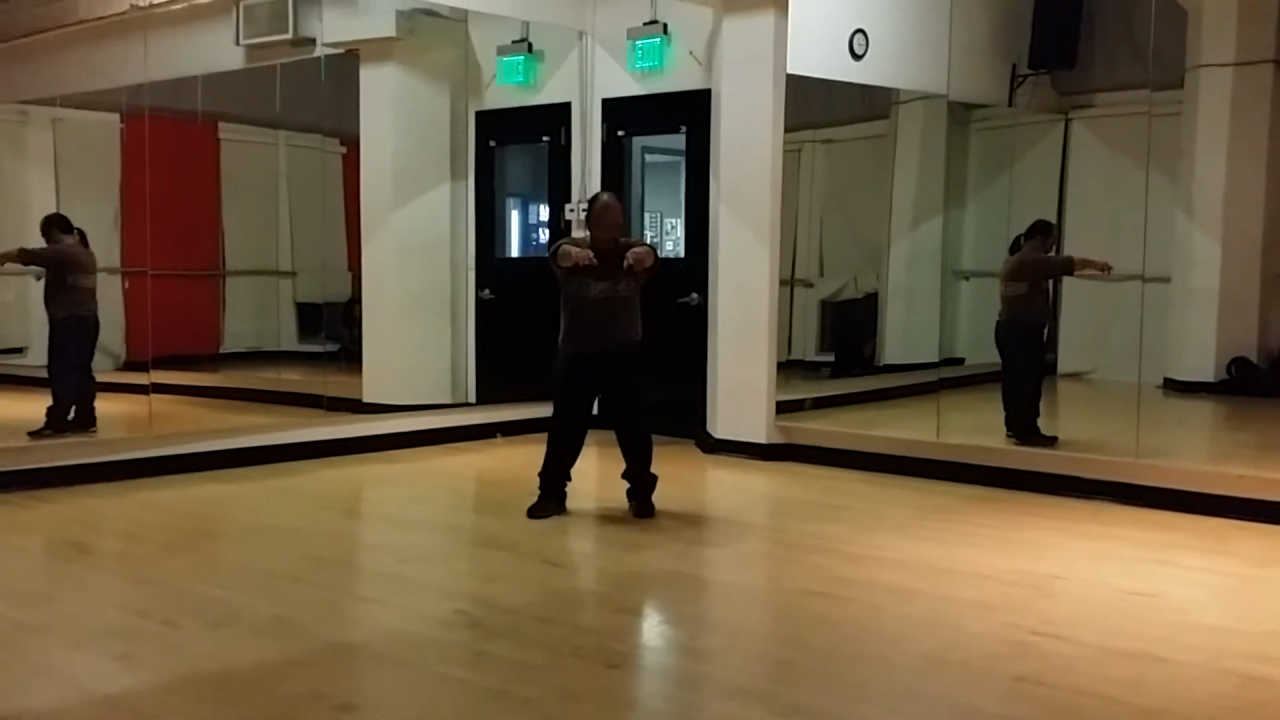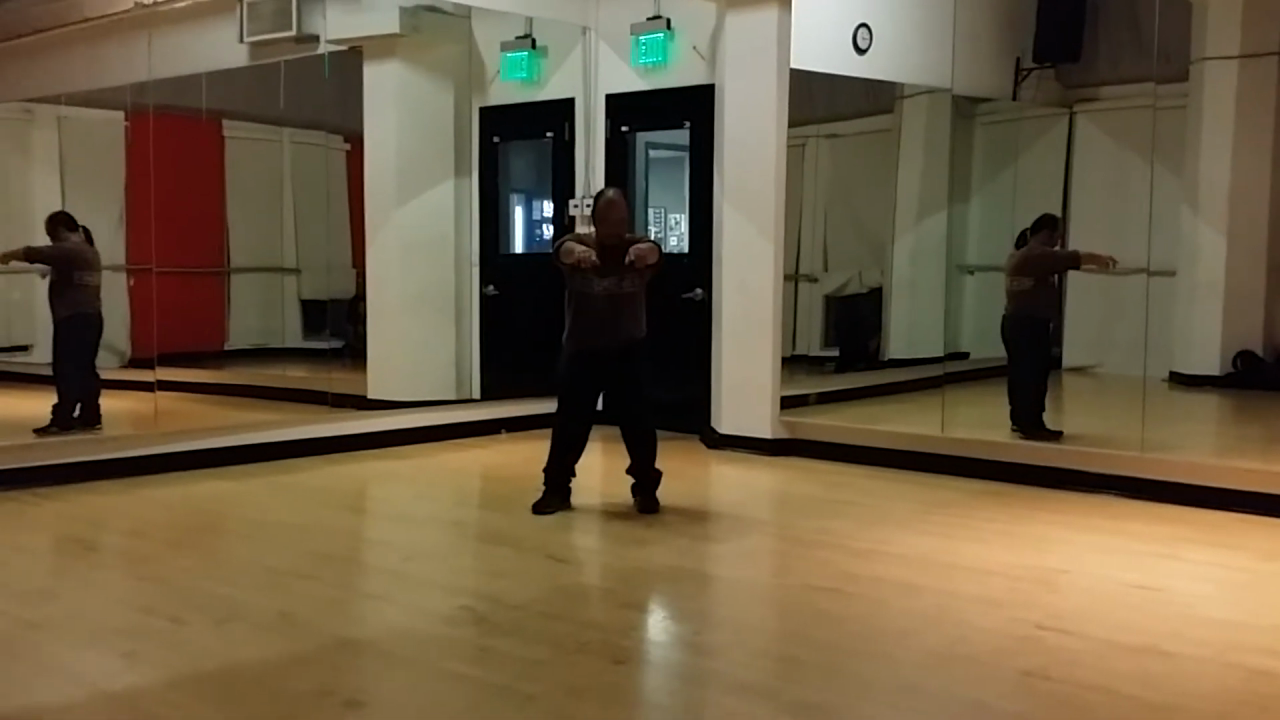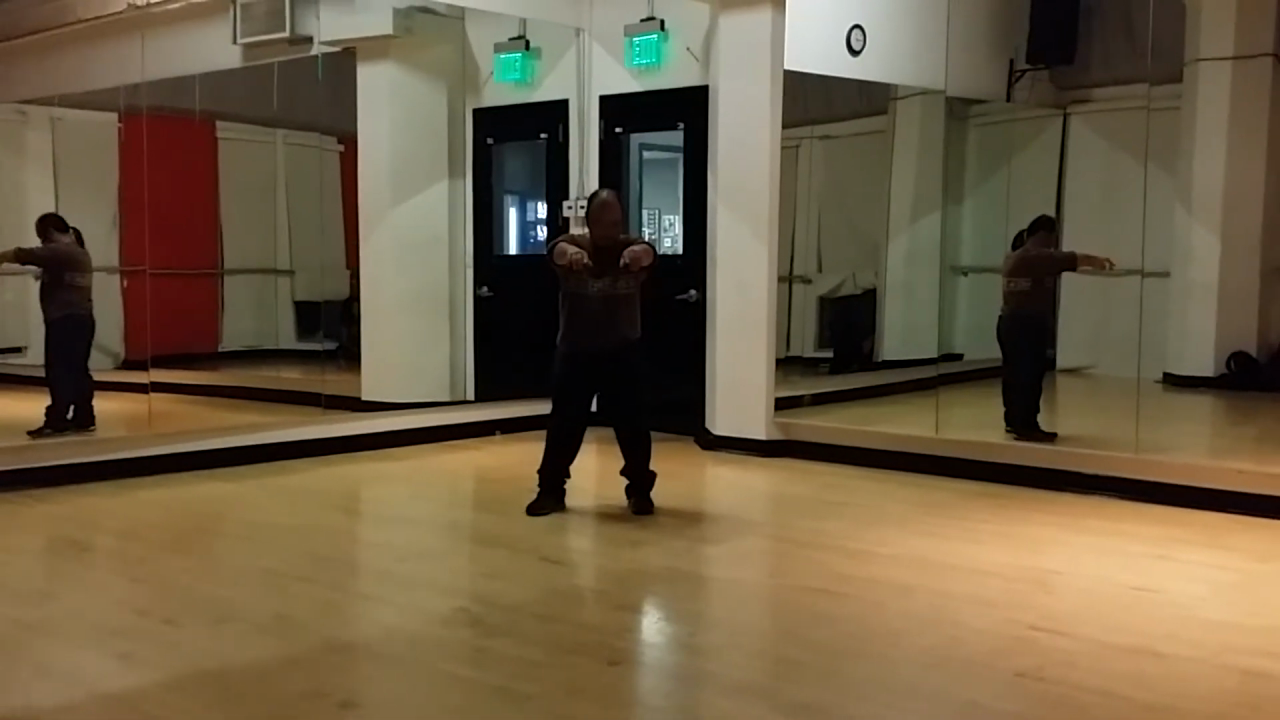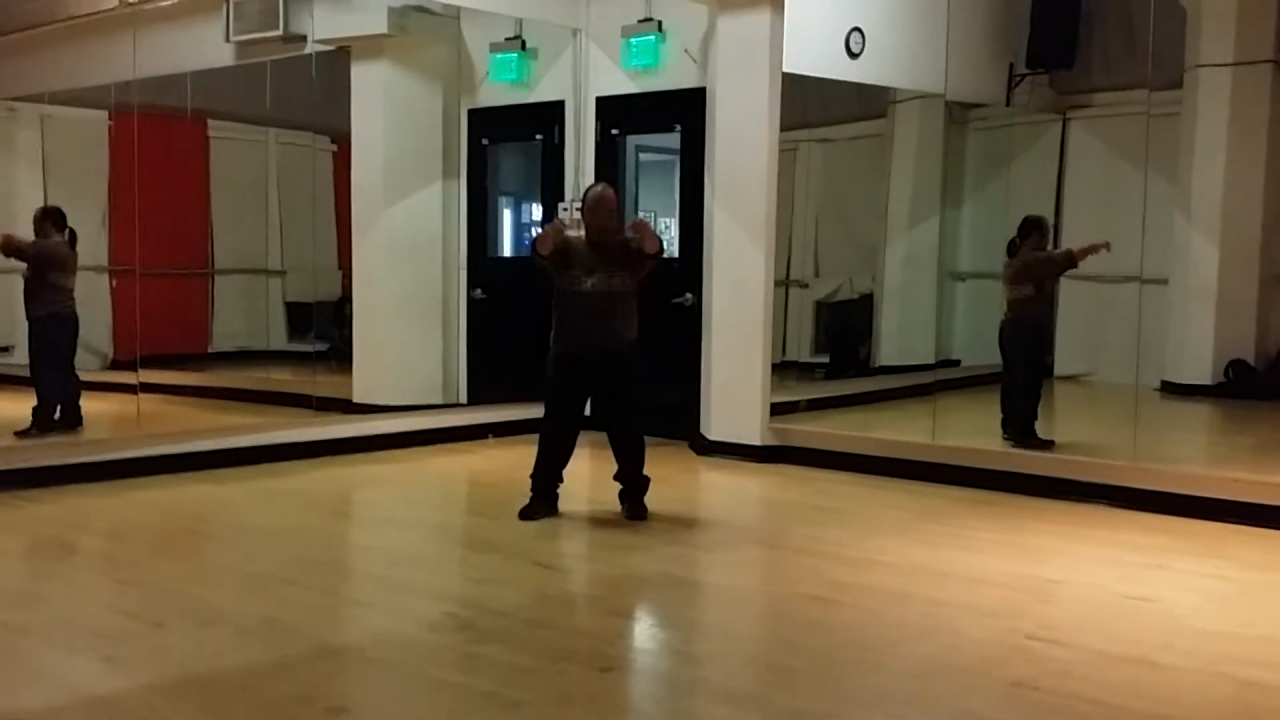
dt=0.5s
person 1, frame 1
left shoulder: (632, 252)
right shoulder: (572, 253)
left elbow: (649, 257)
right elbow: (561, 254)
left wrist: (640, 255)
right wrist: (577, 253)
left hip: (623, 356)
right hip: (576, 356)
left knee: (633, 428)
right knee: (565, 427)
left ankle: (641, 493)
right ankle: (552, 493)
person 1, frame 2
left shoulder: (637, 248)
right shoulder: (578, 246)
left elbow: (654, 252)
right elbow: (562, 250)
left wrist: (643, 251)
right wrist: (578, 251)
left hip: (627, 353)
right hip: (580, 352)
left knee: (638, 423)
right knee: (569, 423)
left ankle: (645, 488)
right ankle: (556, 489)
person 1, frame 3
left shoulder: (631, 249)
right shoulder: (572, 246)
left elbow: (649, 254)
right elbow: (555, 250)
left wrist: (638, 253)
right wrist: (570, 252)
left hip: (622, 354)
right hip: (575, 353)
left knee: (632, 425)
right knee: (564, 424)
left ankle: (640, 490)
right ankle: (551, 490)
person 1, frame 4
left shoulder: (628, 251)
right shoulder: (567, 248)
left elbow: (653, 251)
right elbow: (541, 251)
left wrist: (644, 232)
right wrist: (549, 233)
left hip: (617, 357)
right hip: (568, 357)
left knee: (625, 429)
right knee: (557, 428)
left ankle: (633, 495)
right ankle: (543, 495)
person 2, frame 1
left shoulder: (1014, 260)
right shoulder: (1032, 260)
left elbow: (1055, 267)
right elbow: (1067, 264)
right wrist: (1094, 263)
left hip: (1008, 328)
right hip: (1025, 330)
left knee: (1014, 378)
right knee: (1028, 380)
left ankle: (1014, 425)
right ankle: (1026, 431)
person 2, frame 2
left shoulder: (1017, 255)
right shoulder: (1040, 255)
left elbow: (1065, 260)
right elbow: (1077, 258)
right wrist: (1102, 258)
left hip: (1014, 321)
right hip: (1032, 324)
left knee: (1020, 372)
right knee: (1035, 374)
left ankle: (1019, 419)
right ankle: (1032, 425)
person 2, frame 3
left shoulder: (1014, 257)
right shoulder: (1038, 256)
left elbow: (1060, 261)
right elbow: (1075, 259)
left wrist: (1092, 262)
right wrist: (1100, 261)
left hip: (1010, 322)
right hip: (1029, 325)
left knee: (1014, 373)
right knee: (1030, 375)
left ankle: (1014, 420)
right ankle: (1026, 426)
person 2, frame 4
left shoulder: (1014, 261)
right shoulder: (1036, 261)
right elbow: (1073, 257)
left wrist: (1088, 248)
right wrist: (1096, 246)
left hip: (1011, 328)
right hip: (1030, 331)
left knee: (1014, 380)
right knee: (1029, 382)
left ankle: (1011, 427)
right ankle: (1023, 433)
person 3, frame 1
left shoulder: (62, 252)
right shoulder: (84, 252)
left elbow: (26, 255)
right elbow: (37, 256)
left hip: (69, 323)
right hip: (86, 321)
left knee: (62, 373)
right knee: (81, 372)
left ankle: (57, 423)
right ankle: (85, 420)
person 3, frame 2
left shoulder: (68, 250)
right shoulder: (89, 250)
left elbow: (32, 254)
right elbow: (44, 255)
left hip: (73, 320)
right hip: (90, 318)
left knee: (67, 370)
right knee: (85, 369)
left ankle: (63, 420)
right ankle: (90, 417)
person 3, frame 3
left shoulder: (58, 251)
right shoulder: (79, 252)
left elbow: (23, 255)
right elbow: (37, 258)
left hip: (65, 321)
right hip: (82, 319)
left knee: (59, 372)
right knee: (77, 370)
left ankle: (57, 422)
right ankle: (84, 418)
person 3, frame 4
left shoulder: (48, 249)
right shoulder: (66, 249)
left hip: (48, 320)
right hip: (65, 318)
left knee: (45, 371)
right knee: (64, 370)
left ankle: (45, 422)
right ankle: (71, 418)
